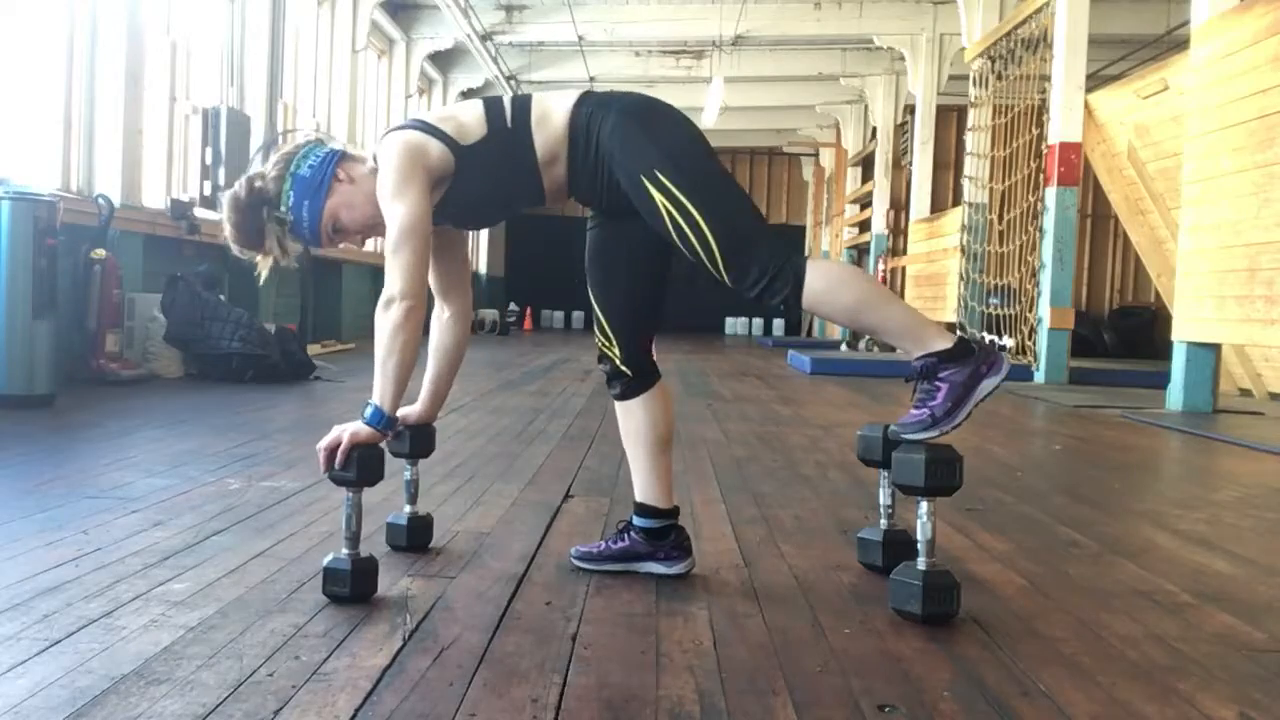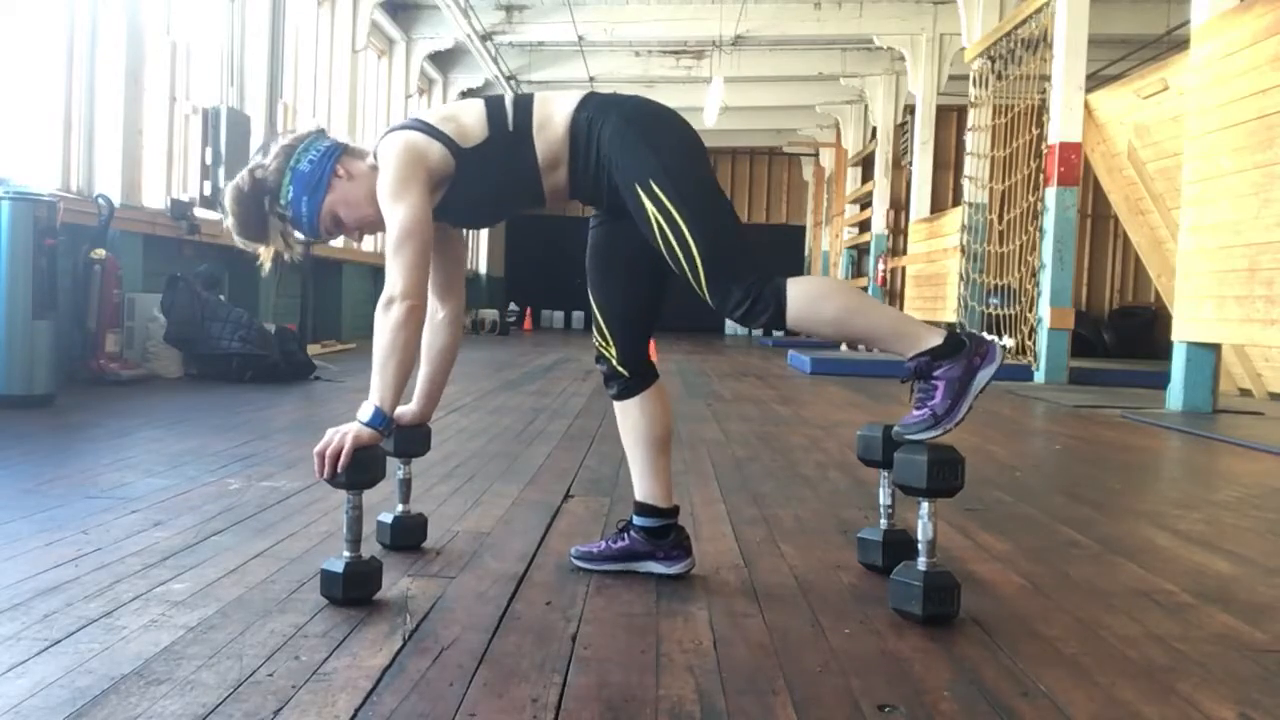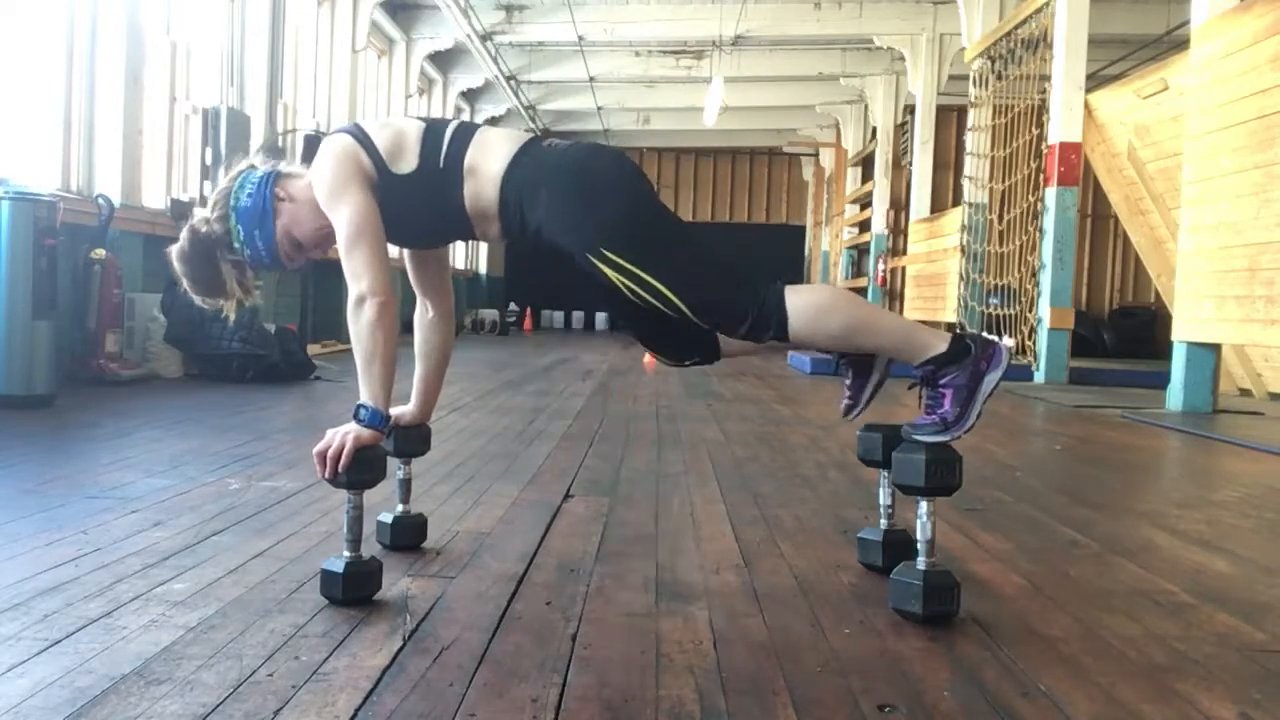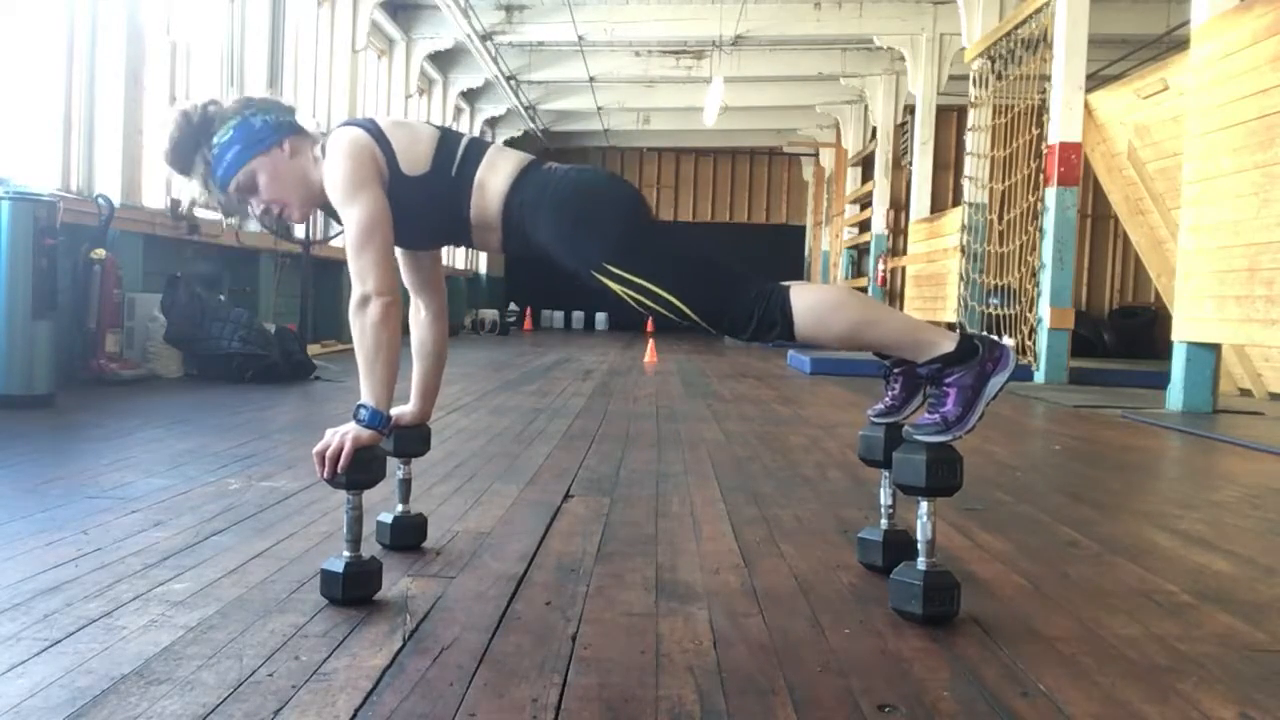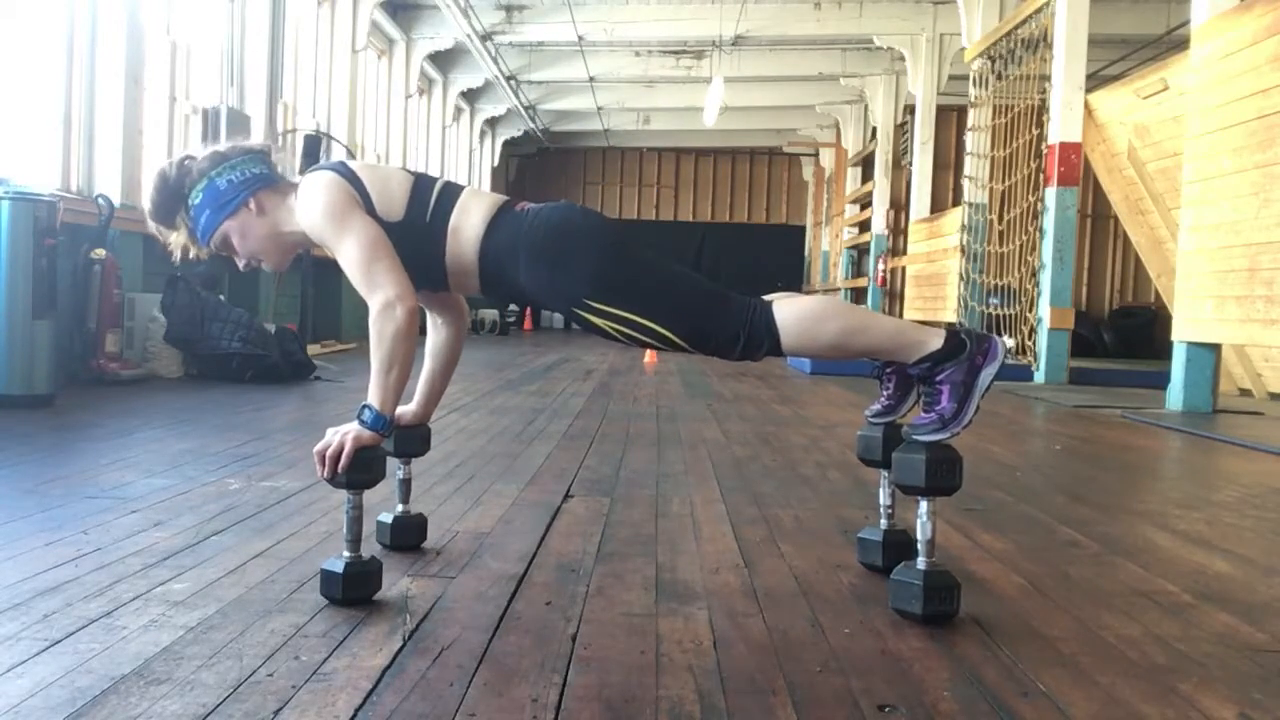
dt=1s
person 1, frame 1
left shoulder: (402, 159)
right shoulder: (430, 197)
left elbow: (400, 302)
right elbow: (450, 308)
left wrist: (375, 417)
right wrist: (426, 408)
left hip: (632, 142)
right hip: (615, 186)
left knee: (761, 271)
right knee: (623, 361)
left ankle: (952, 359)
right ankle: (657, 532)
person 1, frame 2
left shoulder: (402, 159)
right shoulder: (430, 191)
left elbow: (401, 301)
right elbow: (444, 306)
left wrist: (375, 418)
right wrist: (418, 410)
left hip: (632, 144)
right hip: (615, 183)
left knee: (744, 294)
right knee: (621, 360)
left ankle: (946, 354)
right ankle: (656, 531)
person 1, frame 3
left shoulder: (334, 167)
right shoulder: (388, 196)
left elbow: (371, 299)
right elbow: (433, 305)
left wrist: (369, 416)
right wrist: (416, 411)
left hip: (577, 195)
right hip: (576, 199)
left knee: (746, 311)
right knee: (681, 342)
left ankle: (951, 353)
right ankle: (859, 347)
person 1, frame 4
left shoulder: (346, 154)
right shoulder: (371, 176)
left elbow: (372, 294)
right elbow: (427, 299)
left wrist: (371, 416)
right wrist: (417, 408)
left hip: (577, 216)
right hip: (573, 213)
left knee: (757, 311)
right knee: (748, 307)
left ankle: (958, 353)
right ankle: (914, 361)
person 1, frame 5
left shoulder: (322, 197)
right shoulder: (354, 204)
left elbow: (393, 307)
right elbow: (446, 313)
left wrist: (373, 418)
right wrist: (417, 411)
left hip: (559, 257)
right hip: (554, 247)
left knee: (745, 331)
right knee: (739, 323)
left ankle: (947, 349)
right ankle: (907, 358)
